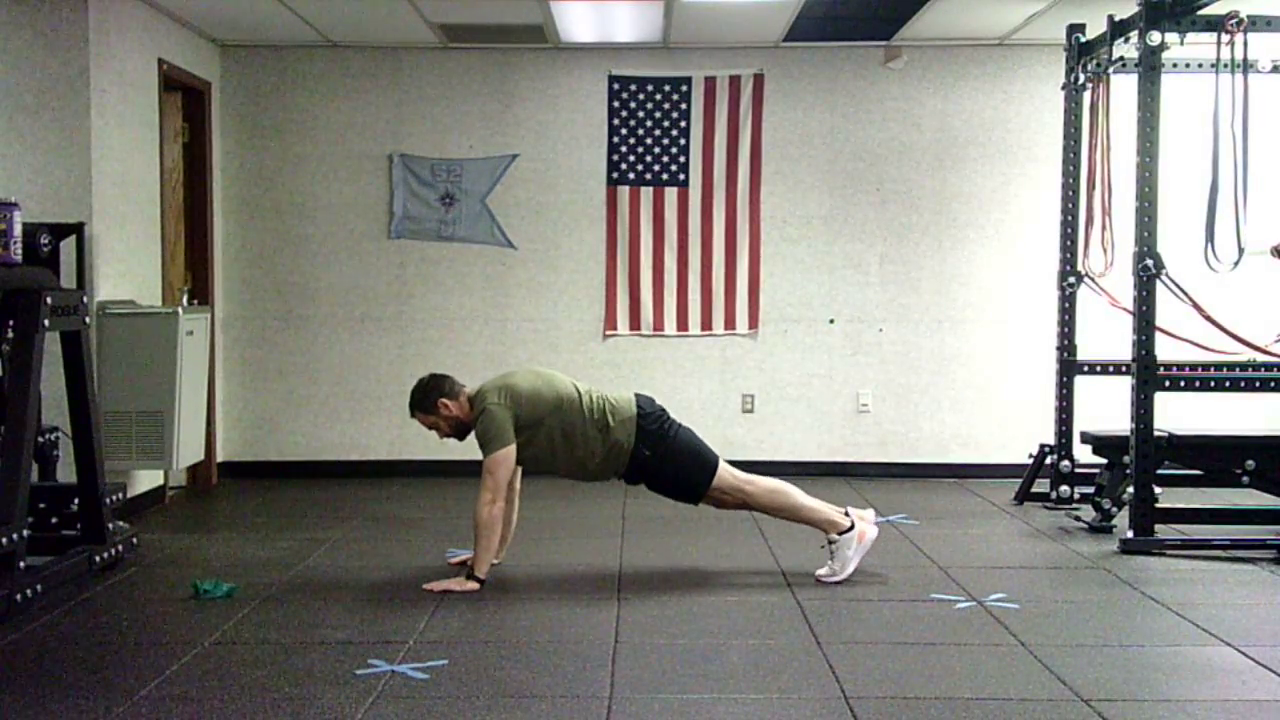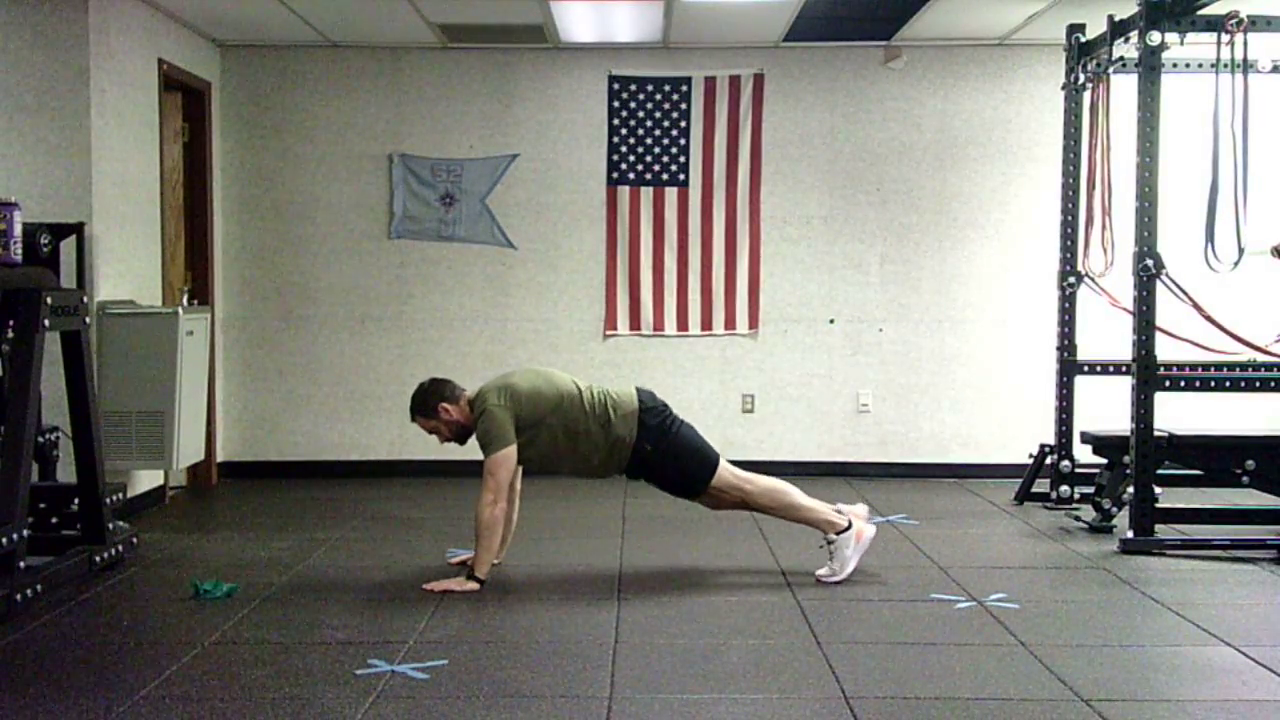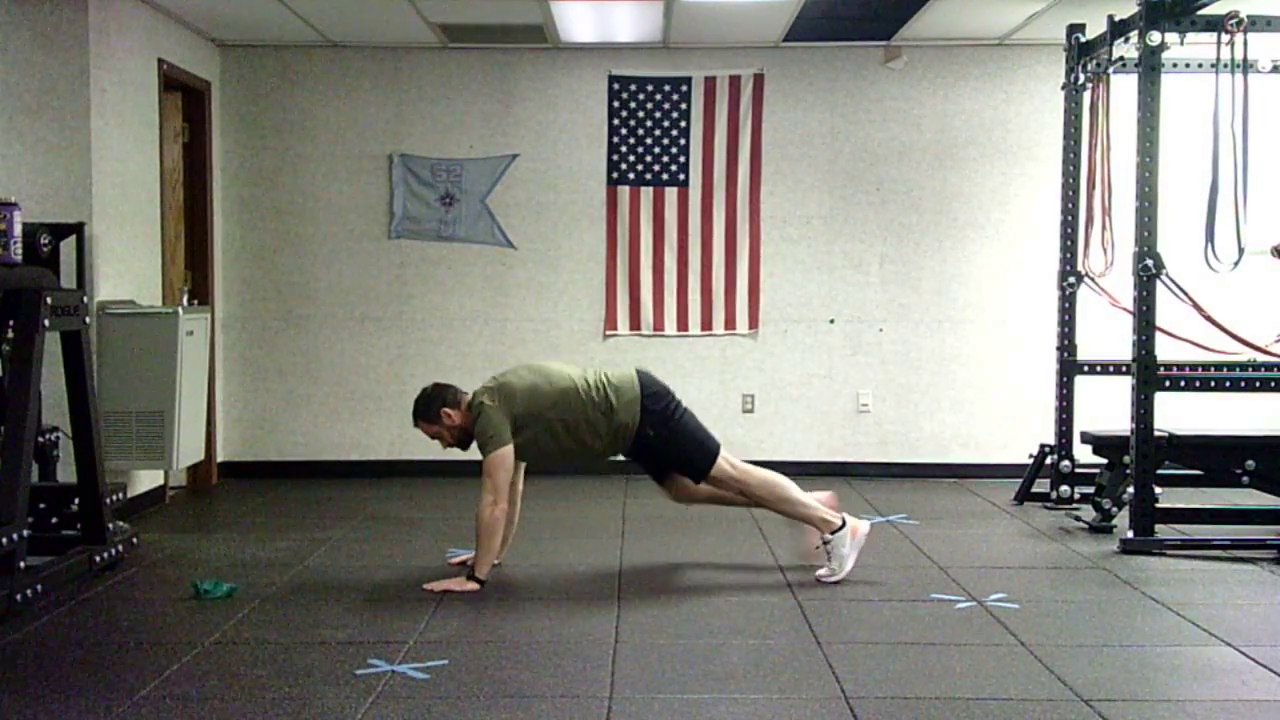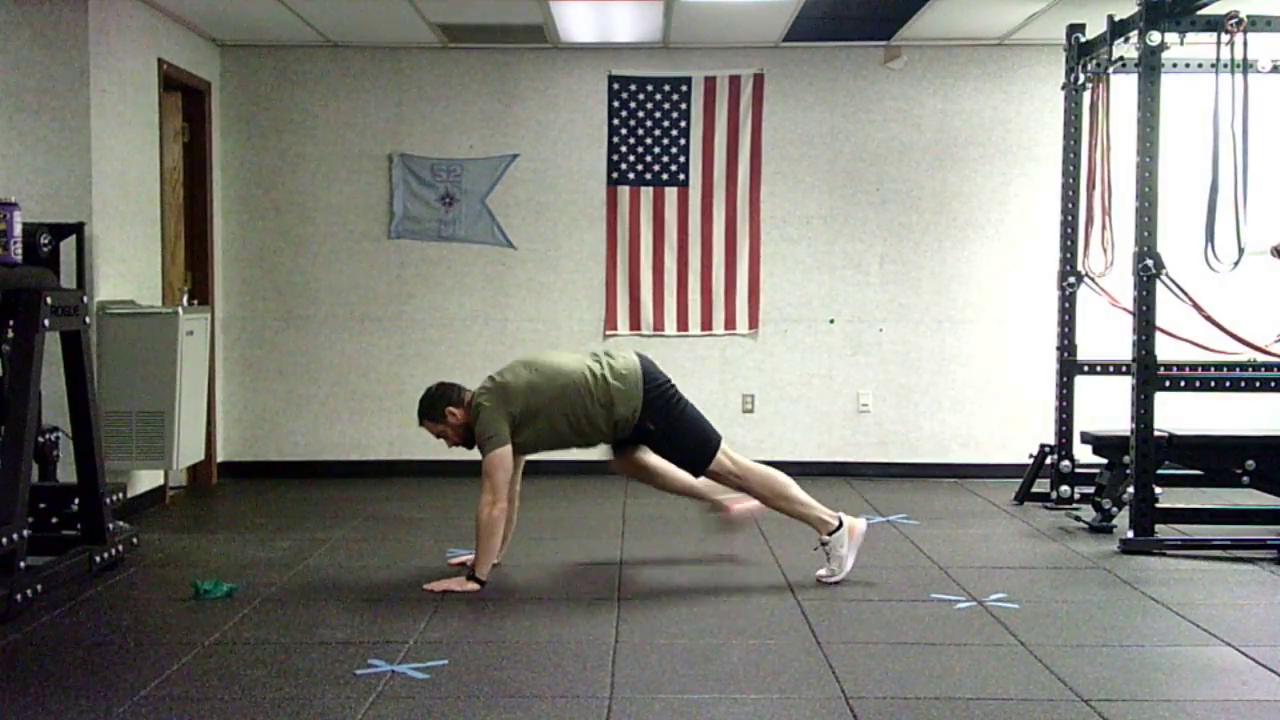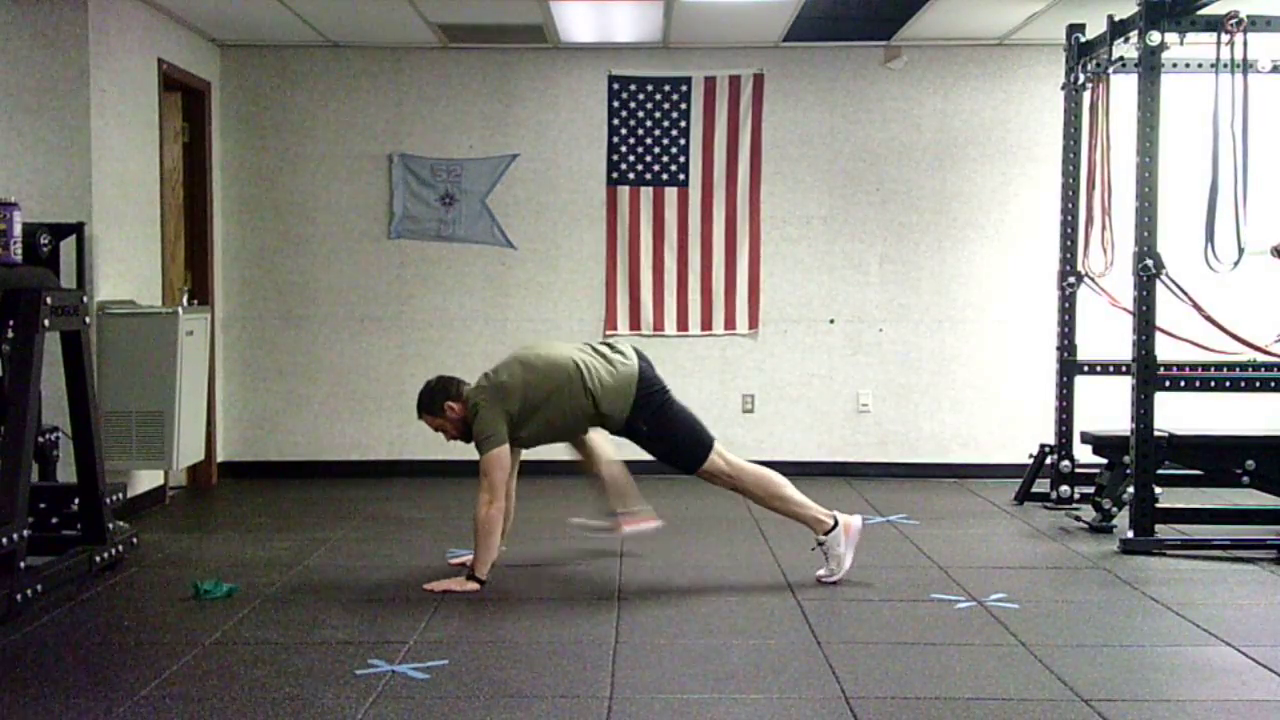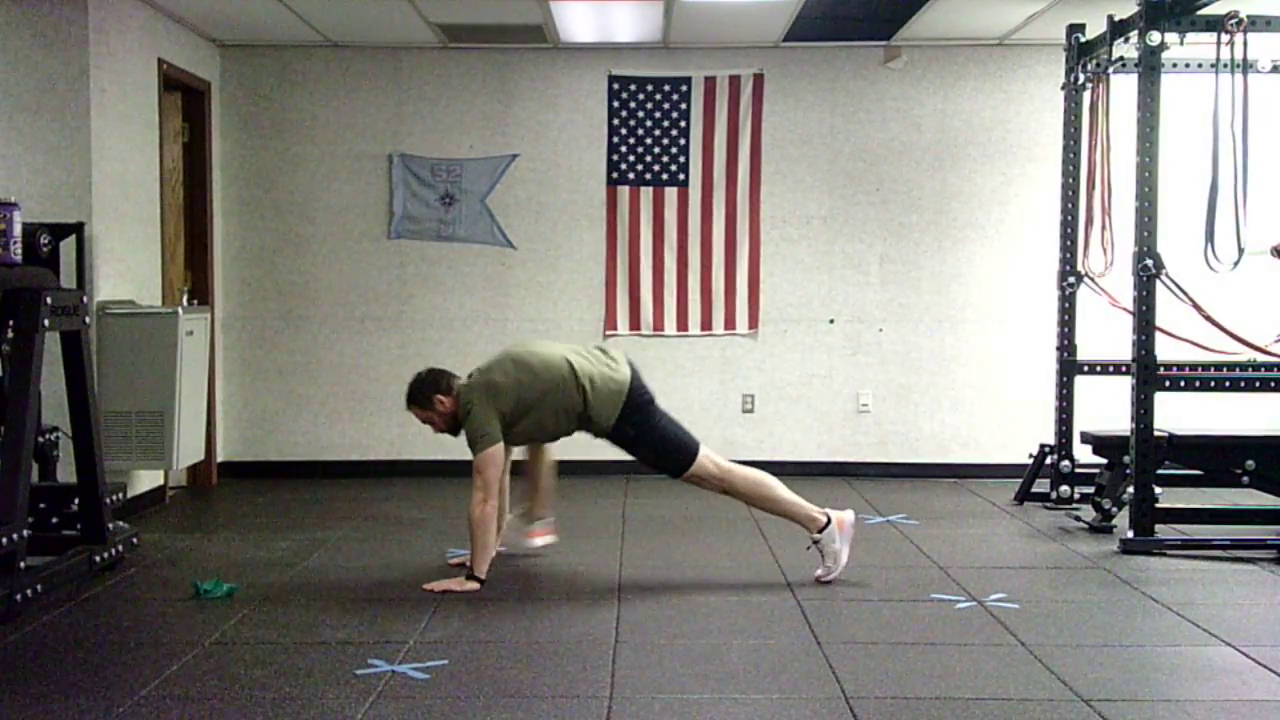
dt=0.1s
person 1, frame 1
left shoulder: (490, 411)
right shoulder: (498, 402)
left elbow: (492, 499)
right elbow: (509, 490)
left wrist: (475, 575)
right wrist: (493, 554)
left hip: (637, 436)
right hip: (632, 435)
left knee: (736, 487)
right knee: (726, 493)
left ankle: (845, 530)
right ankle: (846, 516)
person 1, frame 2
left shoulder: (491, 412)
right shoulder: (499, 402)
left elbow: (494, 500)
right elbow: (510, 491)
left wrist: (475, 576)
right wrist: (493, 554)
left hip: (637, 429)
right hip: (632, 428)
left knee: (735, 487)
right knee: (722, 495)
left ankle: (842, 529)
right ankle: (841, 515)
person 1, frame 3
left shoulder: (488, 414)
right shoulder: (498, 404)
left elbow: (495, 500)
right elbow: (512, 489)
left wrist: (476, 576)
right wrist: (493, 554)
left hip: (637, 408)
right hip: (631, 397)
left knee: (729, 476)
right knee: (684, 489)
left ankle: (839, 529)
right ankle: (810, 505)
person 1, frame 4
left shoulder: (488, 413)
right shoulder: (500, 402)
left elbow: (494, 500)
right elbow: (510, 490)
left wrist: (476, 576)
right wrist: (492, 553)
left hip: (636, 398)
right hip: (627, 378)
left knee: (729, 468)
right knee: (627, 461)
left ankle: (835, 527)
right ankle: (727, 502)
person 1, frame 5
left shoulder: (485, 411)
right shoulder: (495, 393)
left elbow: (491, 497)
right elbow: (506, 481)
left wrist: (477, 576)
right wrist: (490, 548)
left hip: (627, 395)
right hip: (618, 363)
left knee: (721, 467)
right knee: (580, 432)
left ankle: (832, 526)
right ankle: (628, 512)
person 1, frame 6
left shoulder: (477, 408)
right shoulder: (485, 391)
left elbow: (485, 496)
right elbow: (498, 480)
left wrist: (475, 575)
right wrist: (488, 546)
left hip: (615, 402)
left knee: (711, 472)
left ankle: (825, 524)
right ankle: (537, 521)
